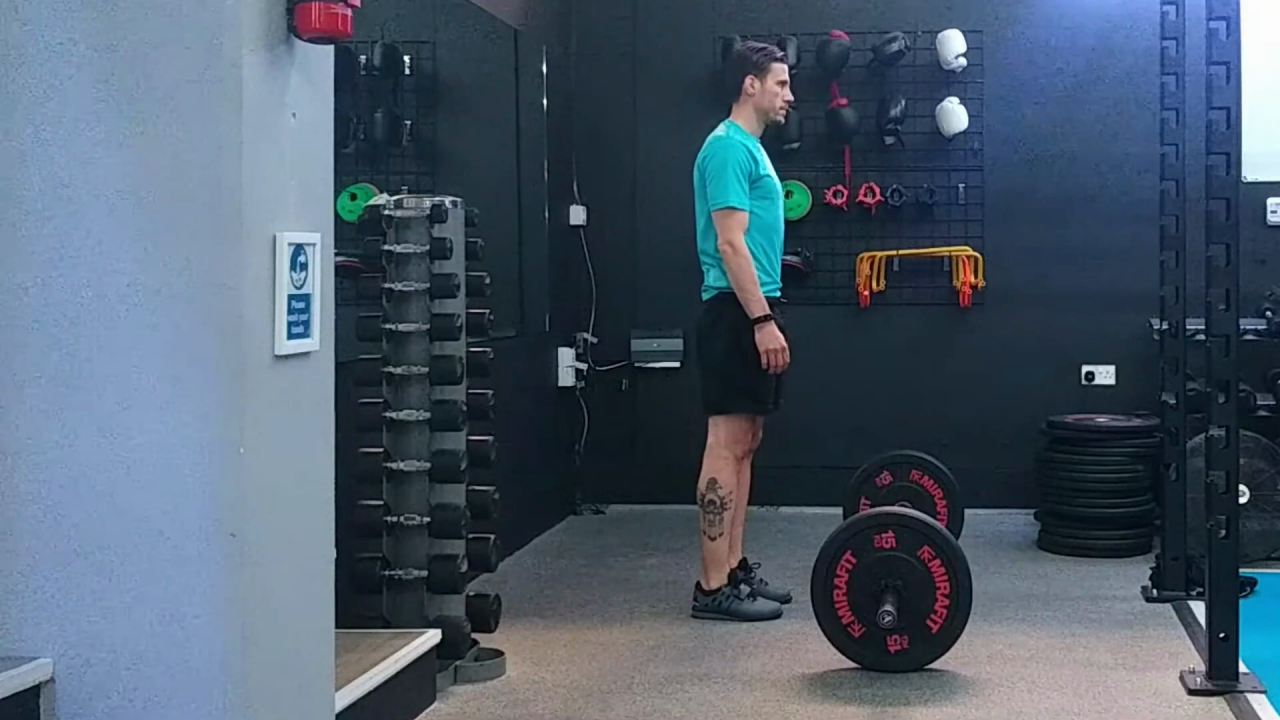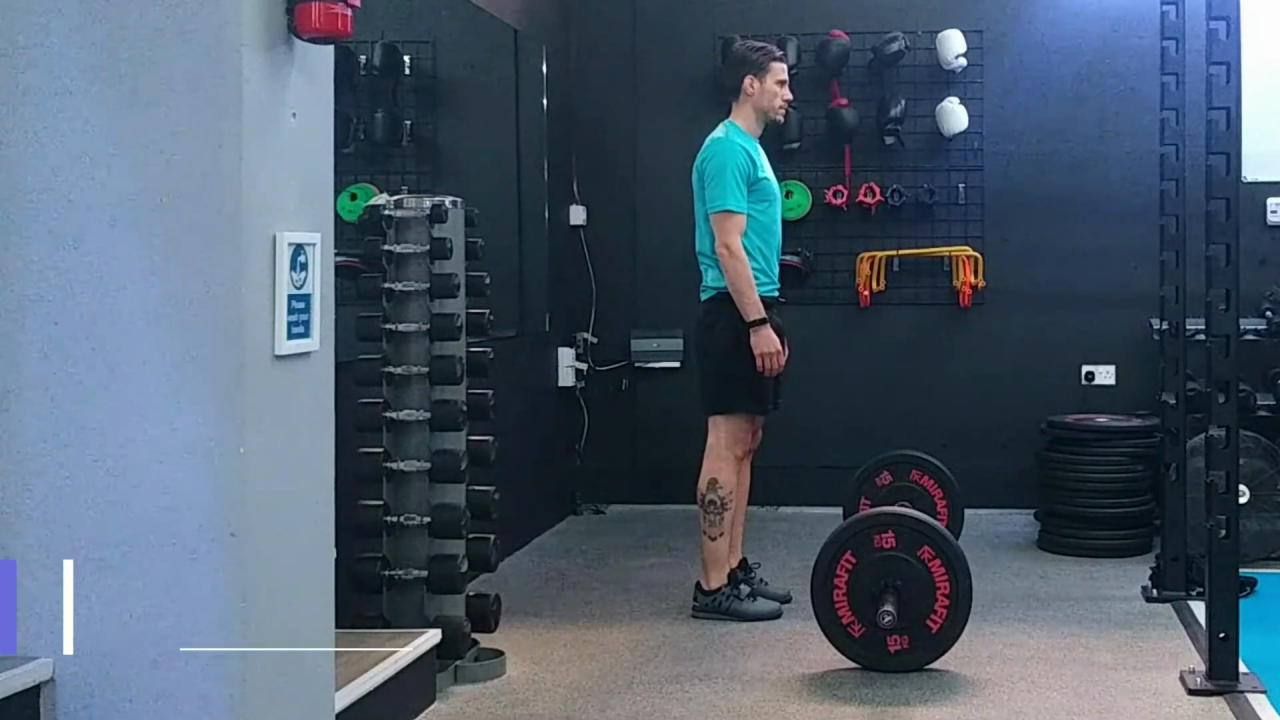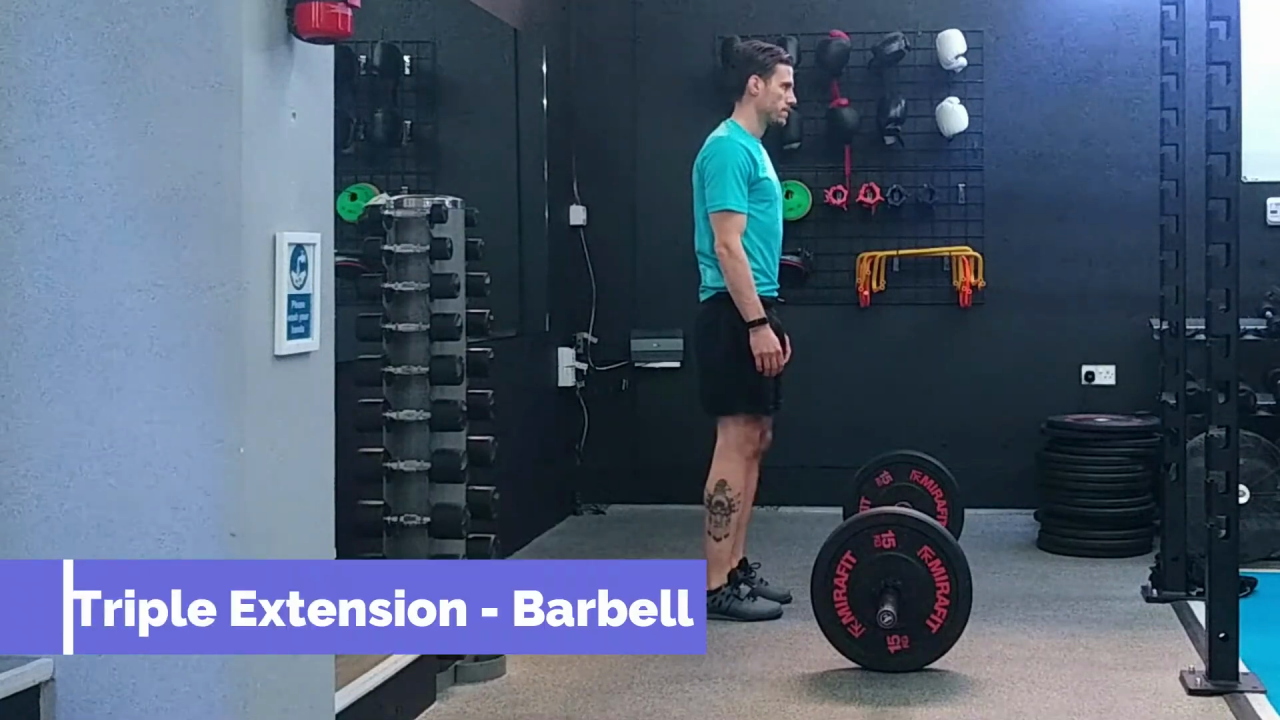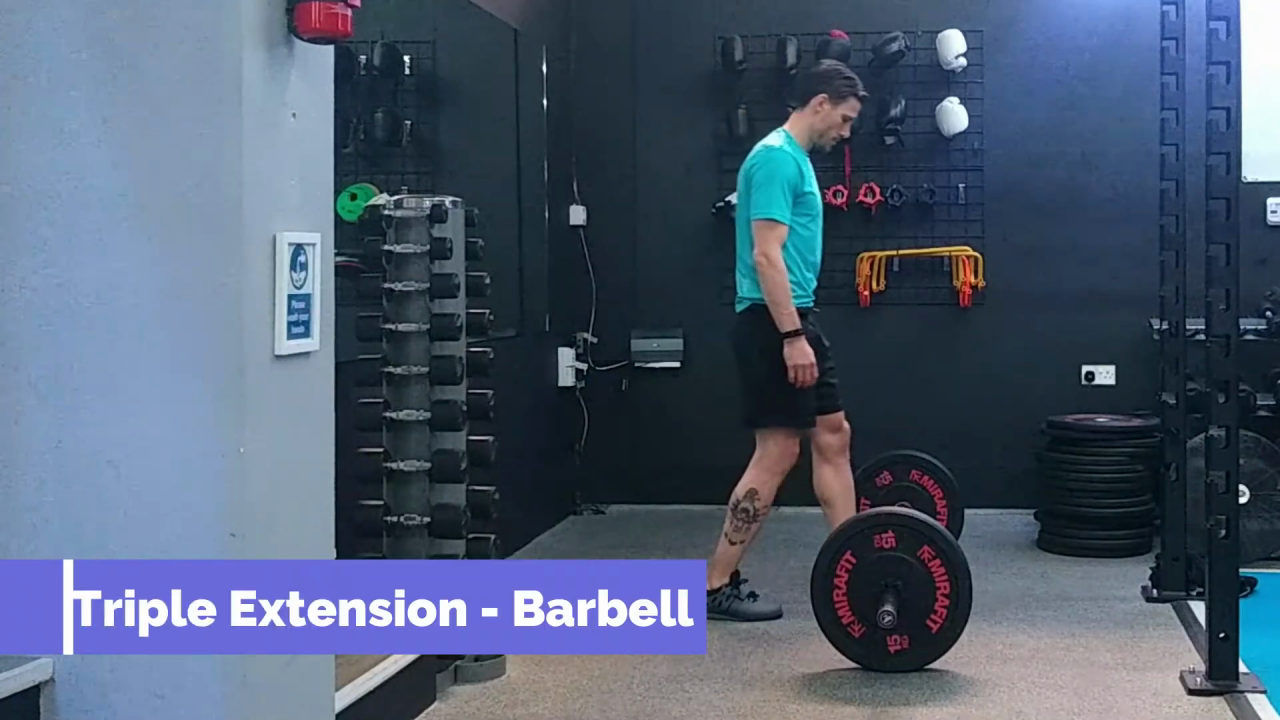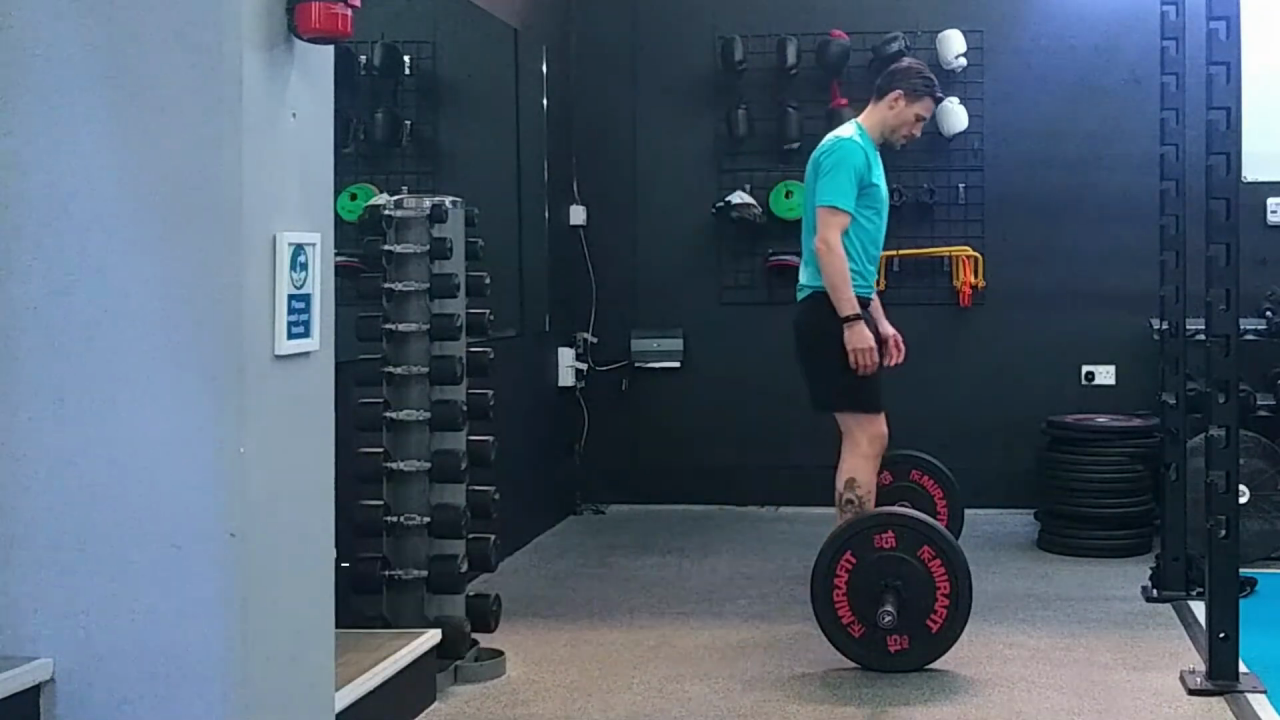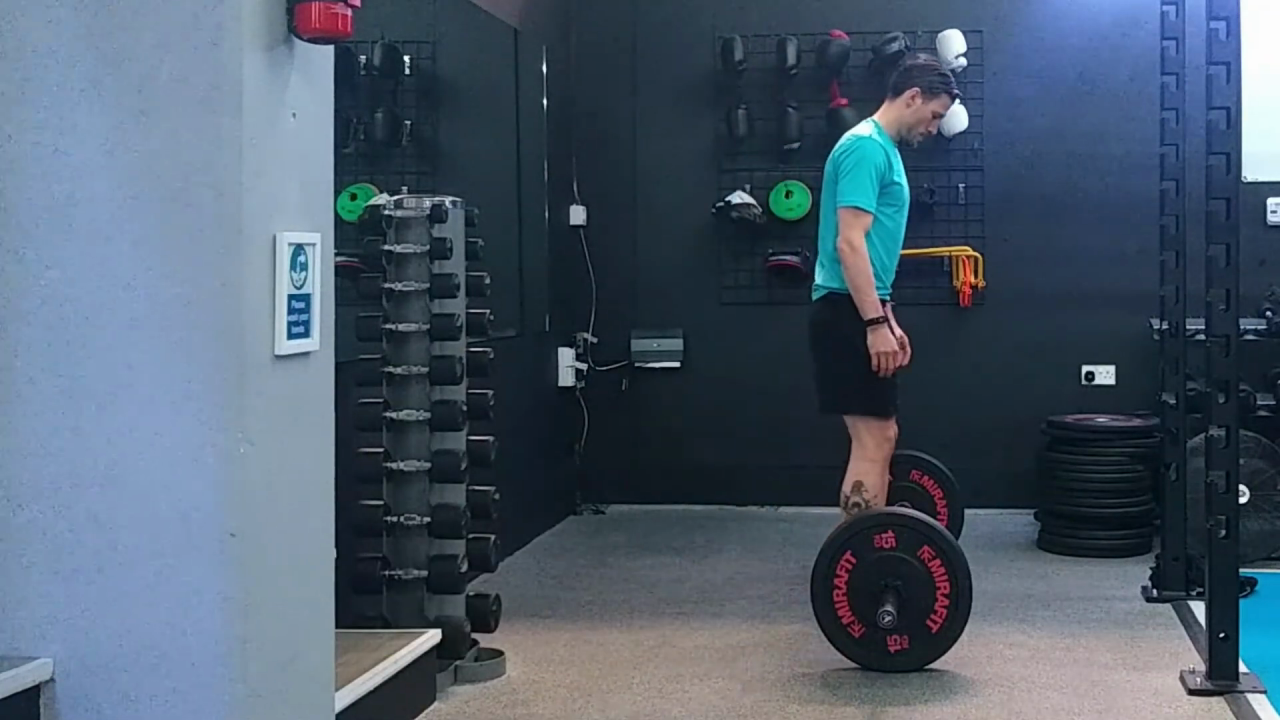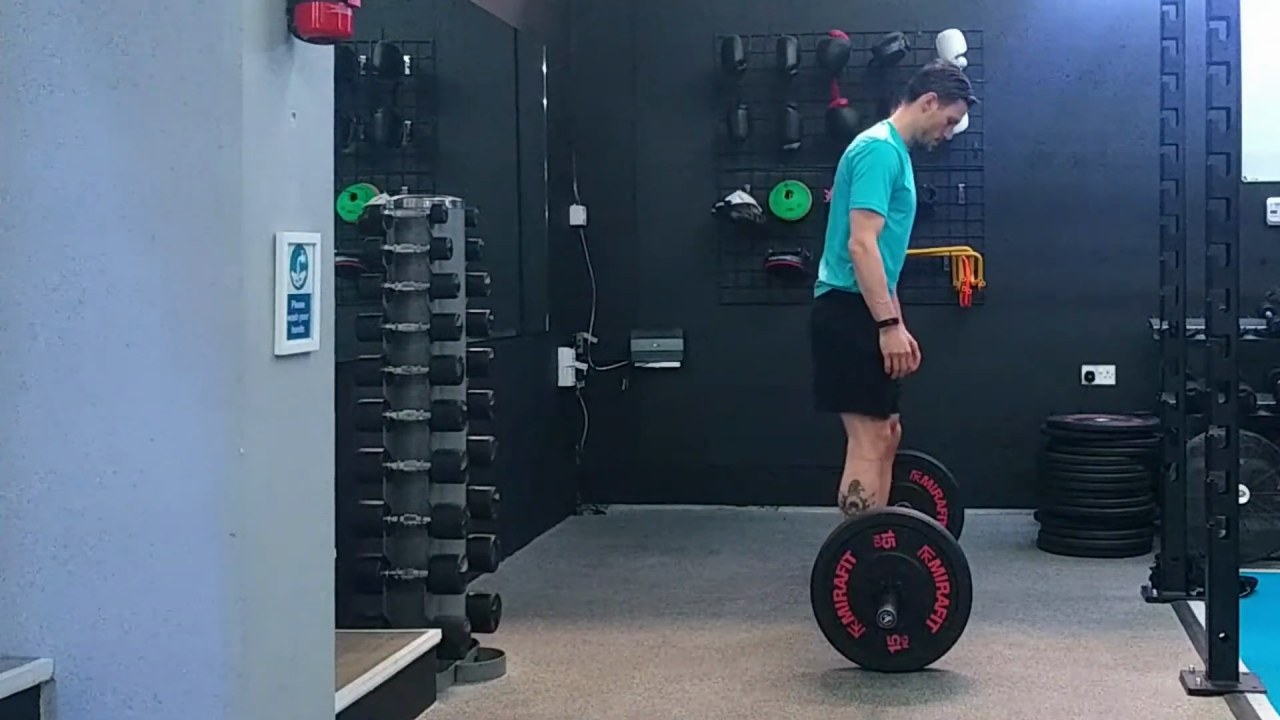
dt=0.5s
person 1, frame 1
left shoulder: (749, 147)
right shoulder: (730, 147)
right elbow: (731, 243)
left wrist: (765, 317)
right wrist: (763, 320)
left hip: (750, 313)
right hip: (737, 313)
left knee: (745, 444)
right knee: (727, 445)
left ankle: (734, 567)
right ankle: (713, 585)
person 1, frame 2
left shoulder: (749, 148)
right shoulder: (727, 149)
right elbow: (728, 246)
left wrist: (766, 319)
right wrist: (758, 323)
left hip: (752, 311)
right hip: (736, 314)
left knee: (744, 444)
right knee: (727, 445)
left ankle: (735, 568)
right ankle: (714, 586)
person 1, frame 3
left shoulder: (752, 148)
right shoulder: (729, 148)
right elbow: (727, 247)
left wrist: (769, 320)
right wrist: (758, 323)
left hip: (754, 312)
right hip: (733, 315)
left knee: (753, 443)
right knee: (738, 445)
left ankle: (733, 566)
right ankle: (718, 586)
person 1, frame 4
left shoulder: (794, 157)
right shoulder: (776, 158)
right elbow: (766, 255)
right wrist: (791, 335)
left hip: (796, 320)
right hip: (773, 324)
left knee: (833, 438)
right knee: (777, 454)
right ankle: (717, 585)
person 1, frame 5
left shoulder: (863, 151)
right shoulder: (846, 148)
right elbow: (827, 242)
left wrist: (879, 319)
right wrist: (853, 320)
left hip: (846, 311)
right hip: (832, 313)
left knee: (868, 437)
right knee: (867, 436)
person 1, frame 6
left shoulder: (880, 148)
right shoulder: (865, 147)
right elbow: (850, 243)
left wrist: (888, 320)
right wrist: (877, 323)
left hip: (859, 313)
right hip: (849, 313)
left knee: (880, 438)
right knee: (874, 441)
person 1, frame 7
left shoulder: (891, 151)
right shoulder: (879, 149)
right elbow: (862, 245)
left wrist: (898, 325)
right wrist: (890, 325)
left hip: (854, 309)
right hip: (848, 310)
left knee: (885, 434)
right knee: (871, 440)
